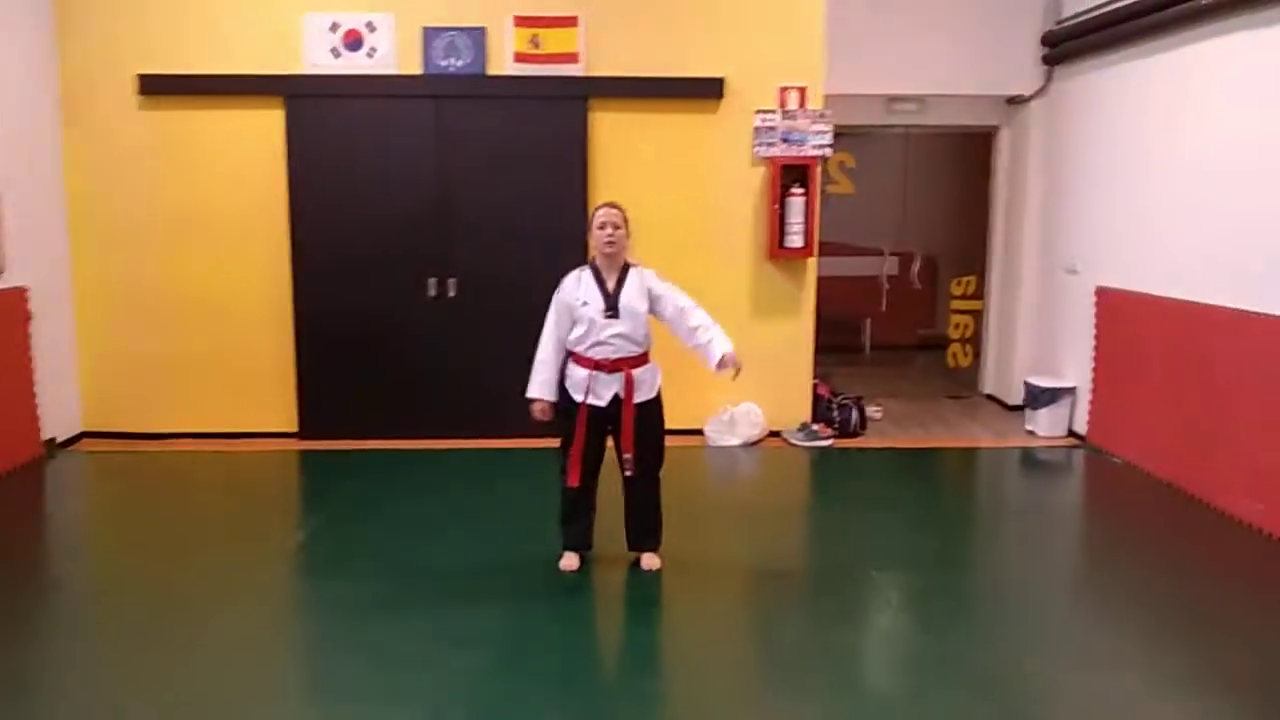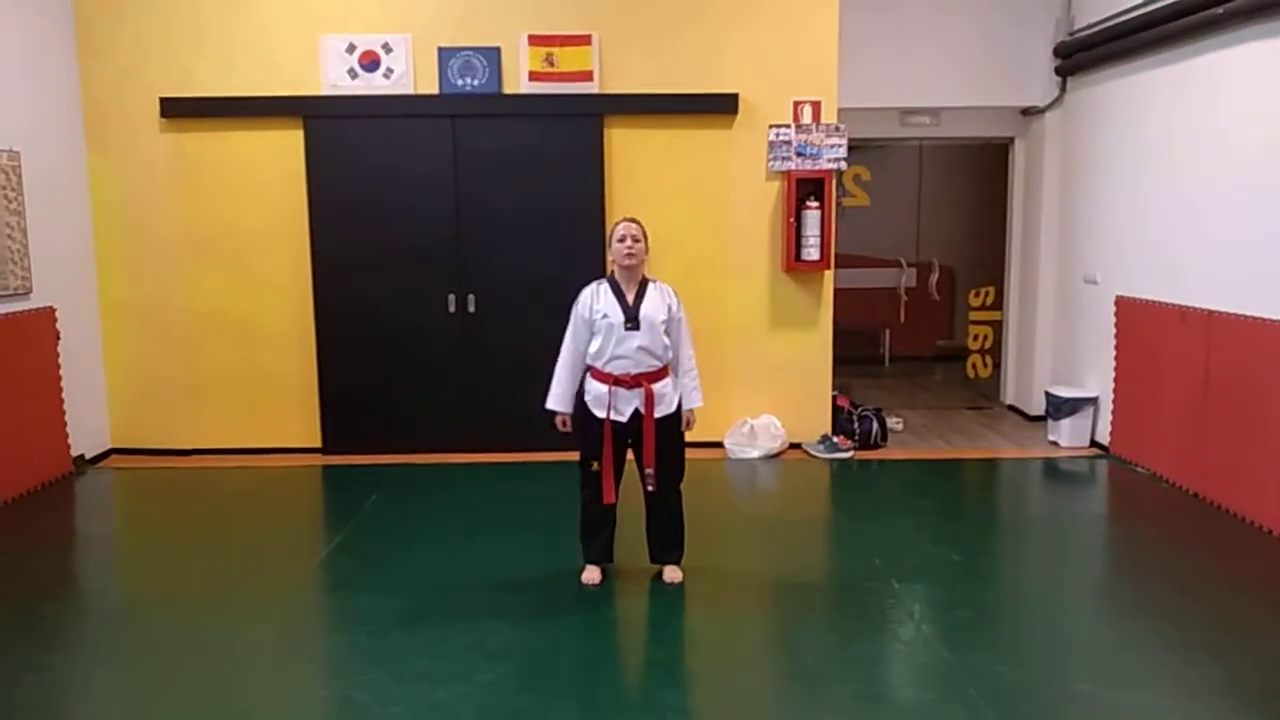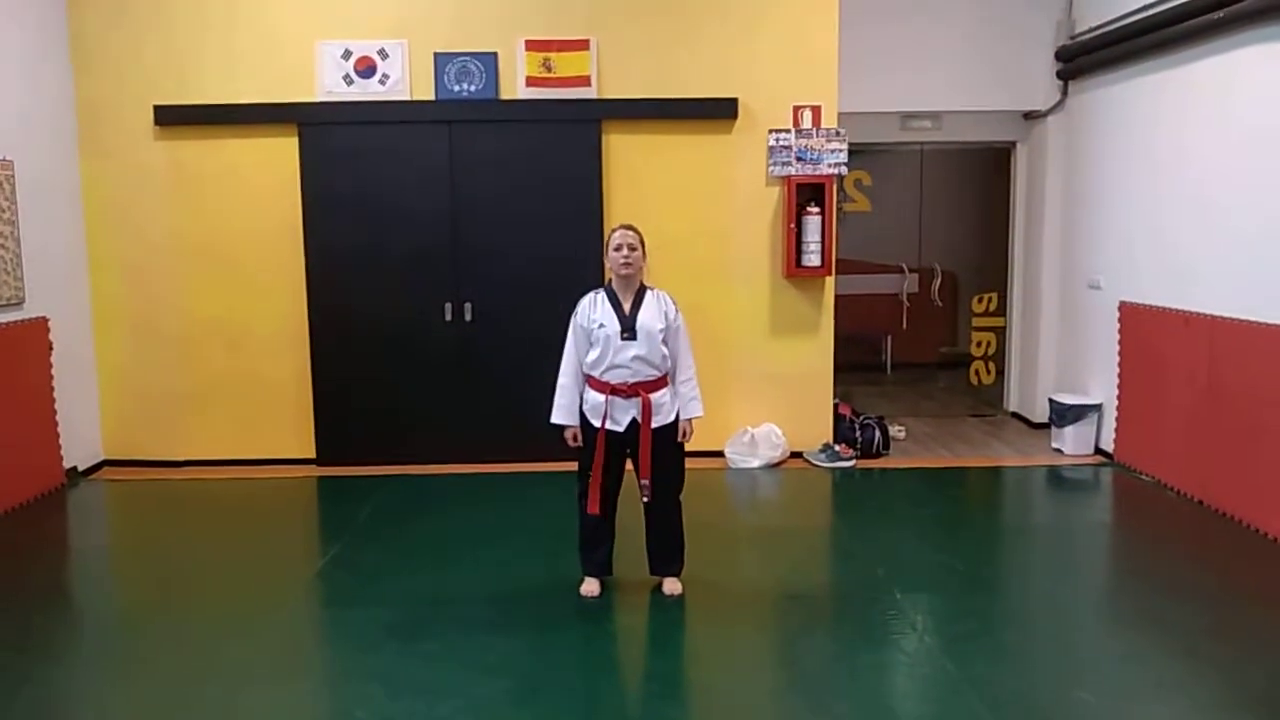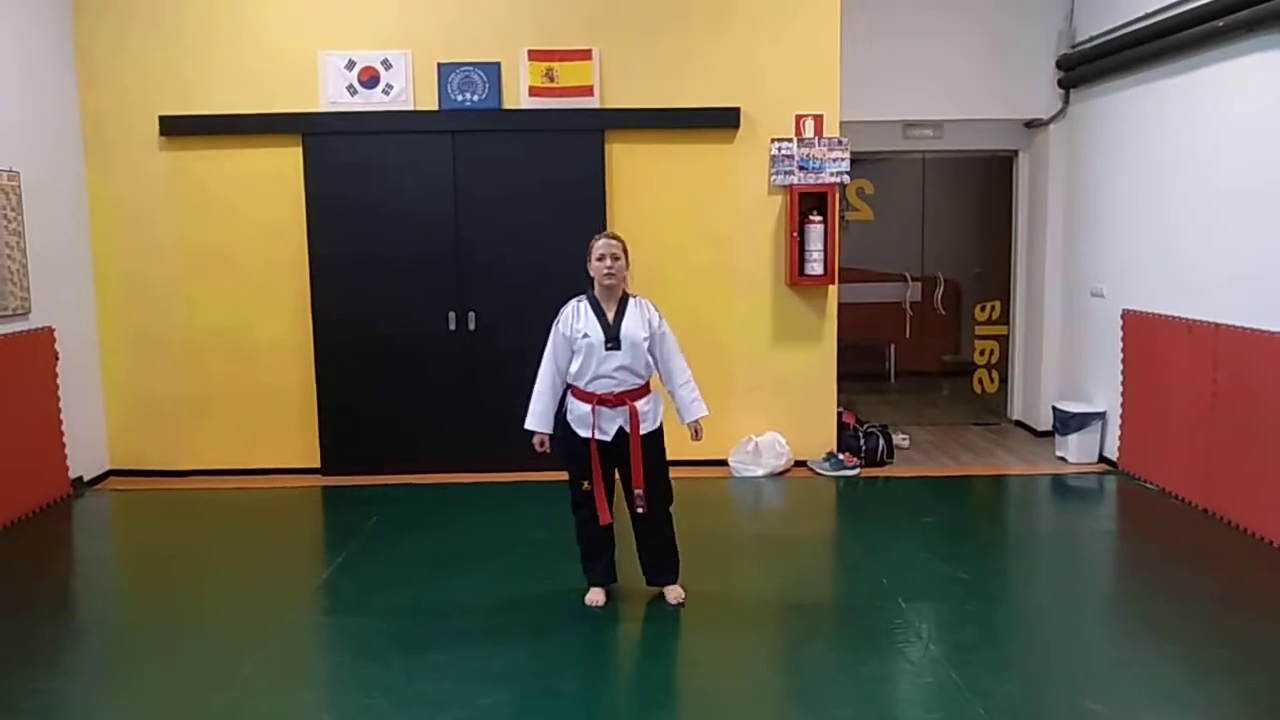
dt=0.5s
person 1, frame 1
left shoulder: (646, 281)
right shoulder: (573, 284)
left elbow: (685, 314)
right elbow: (552, 340)
left wrist: (721, 349)
right wrist: (542, 392)
left hip: (636, 387)
right hip: (585, 387)
left knee: (642, 470)
right knee: (579, 469)
left ankle: (646, 545)
right ankle: (574, 545)
person 1, frame 2
left shoulder: (665, 296)
right shoulder: (591, 296)
left elbow: (683, 353)
right elbow: (572, 353)
left wrist: (690, 402)
right wrist: (562, 403)
left hip: (657, 401)
right hip: (605, 400)
left knee: (663, 483)
right knee: (599, 484)
left ankle: (669, 558)
right ankle: (595, 559)
person 1, frame 3
left shoulder: (663, 304)
right shoulder: (589, 306)
left elbow: (682, 363)
right elbow: (573, 365)
left wrist: (687, 412)
right wrist: (569, 418)
left hip: (655, 410)
right hip: (602, 411)
left knee: (662, 495)
right knee: (597, 494)
left ankle: (668, 570)
right ankle: (593, 571)
person 1, frame 4
left shoulder: (645, 312)
right shoulder: (571, 315)
left elbow: (672, 365)
right elbow: (551, 371)
left wrist: (691, 411)
right wrist: (540, 424)
left hip: (637, 419)
right hip: (586, 421)
left knee: (651, 501)
right knee: (590, 504)
left ankle: (665, 578)
right ankle: (598, 580)
